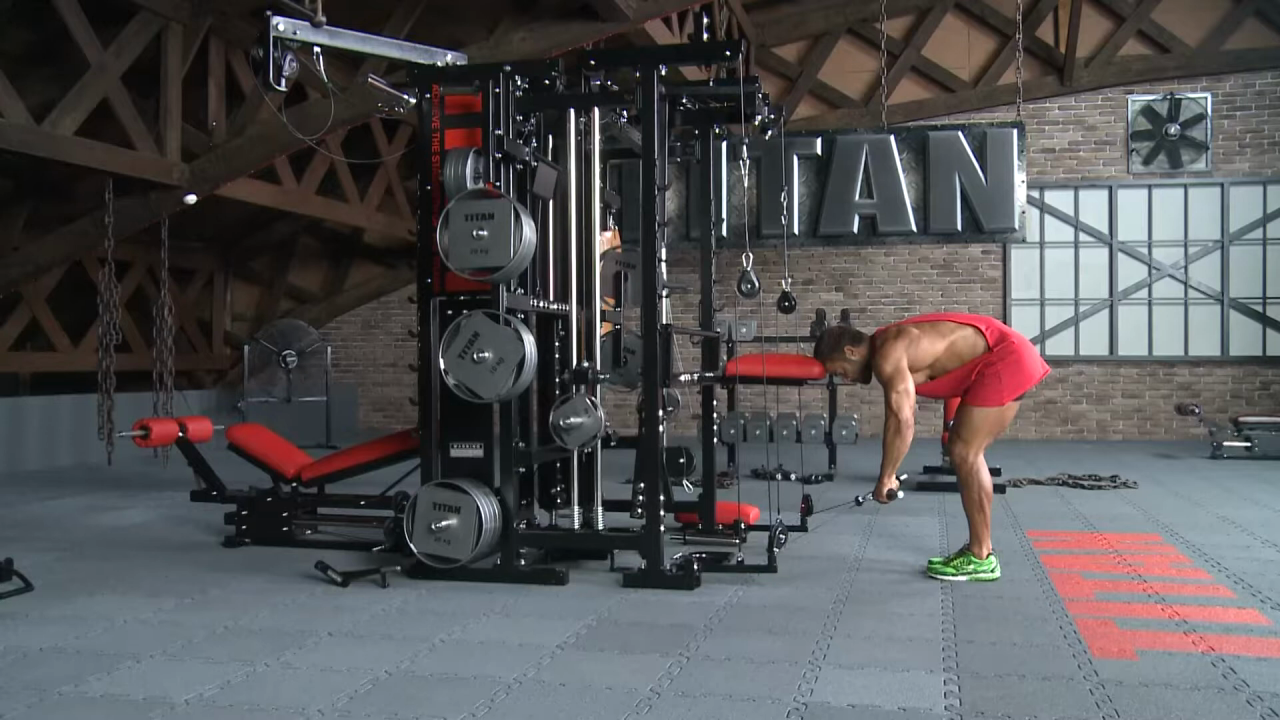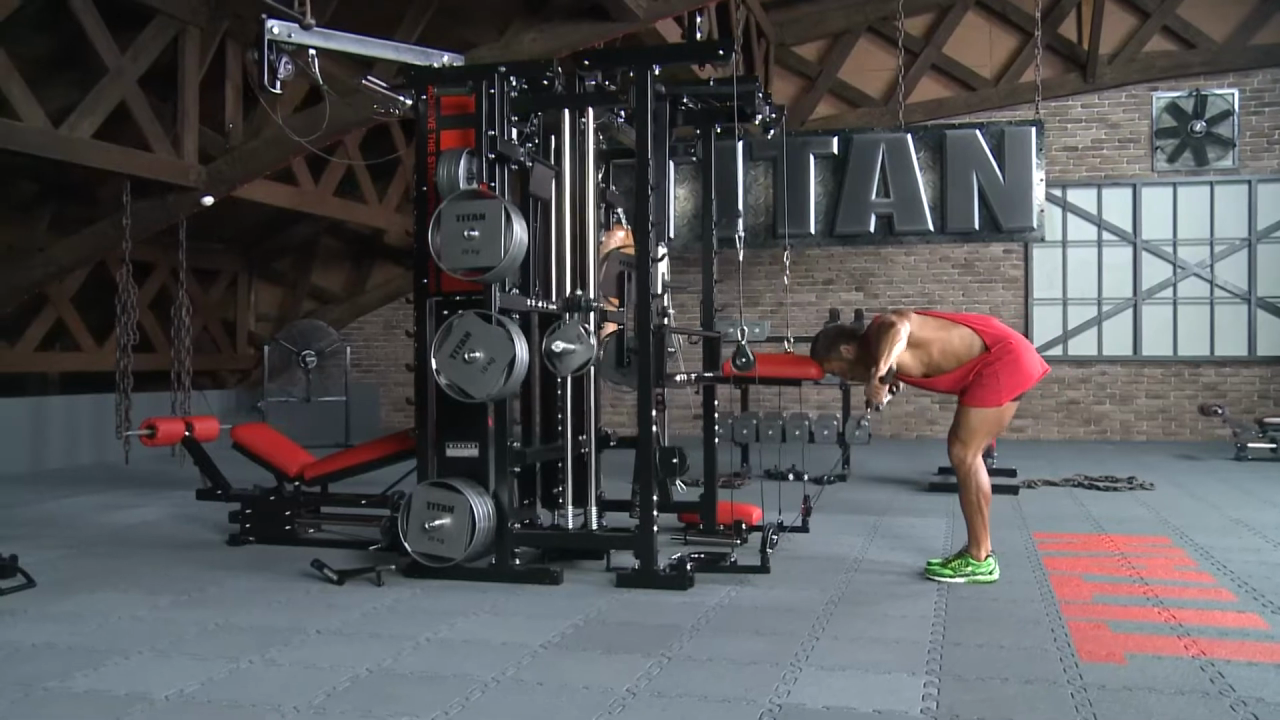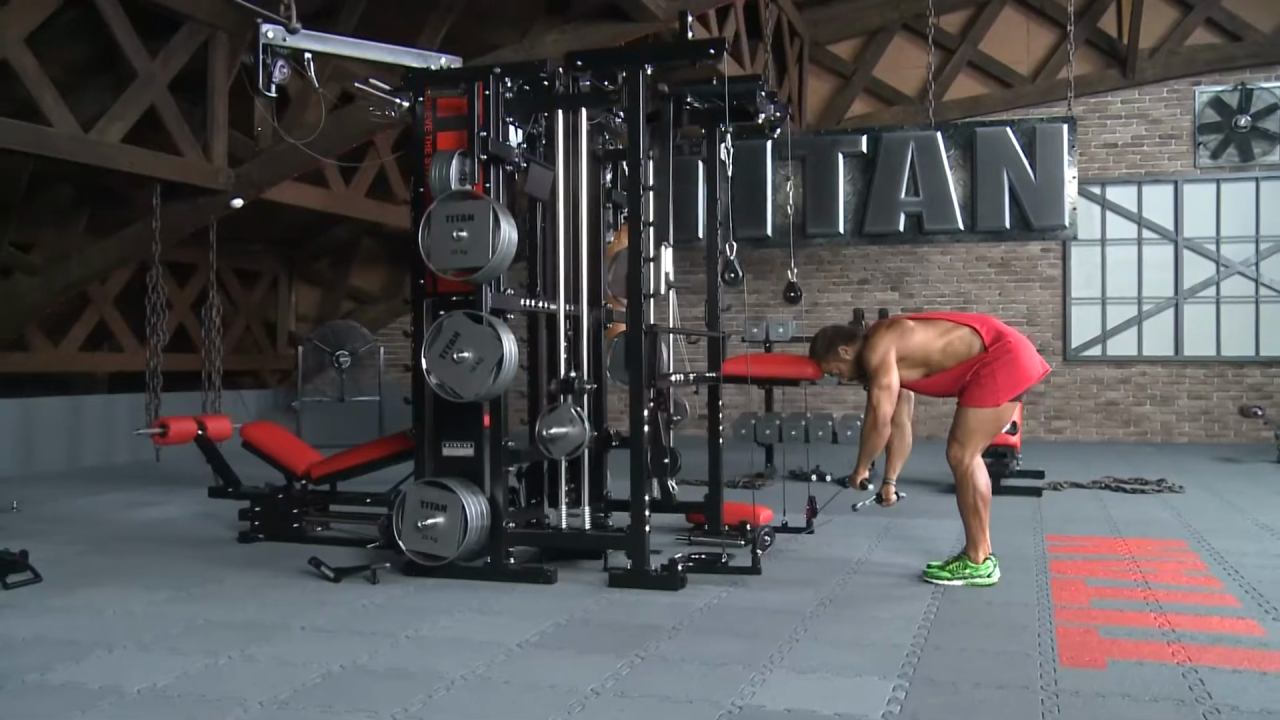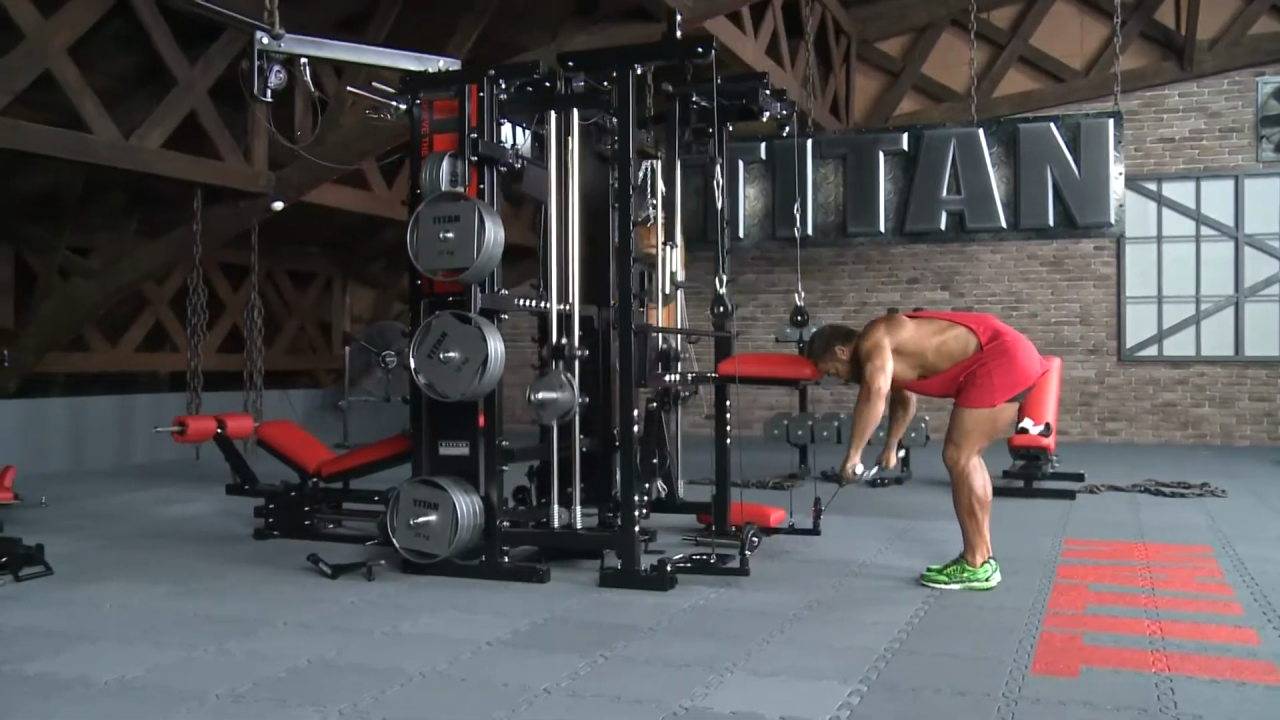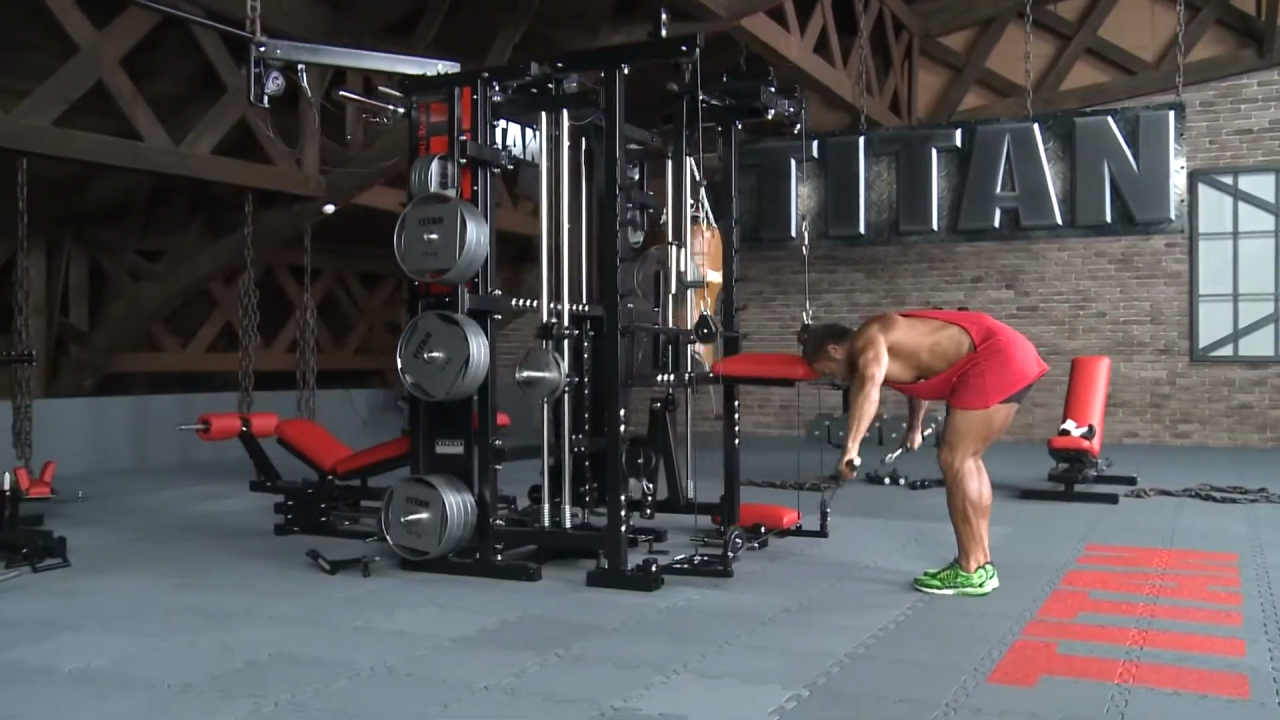
dt=1s
person 1, frame 1
left shoulder: (886, 355)
right shoulder: (889, 346)
left elbow: (902, 421)
right elbow: (902, 413)
left wrist: (886, 478)
right wrist: (891, 473)
left hip: (1005, 360)
right hip: (1004, 357)
left knee: (965, 455)
right knee: (965, 453)
left ankle: (981, 559)
right ankle: (980, 550)
person 1, frame 2
left shoulder: (878, 333)
right shoulder: (880, 338)
left elbow: (896, 331)
left wrist: (879, 375)
left hip: (1003, 360)
right hip: (1003, 357)
left knee: (964, 455)
right knee: (965, 453)
left ankle: (980, 561)
right ankle: (979, 552)
person 1, frame 3
left shoulder: (877, 348)
right shoulder: (891, 360)
left elbow: (879, 417)
right elbow: (899, 424)
left wrist: (861, 469)
right wrist: (889, 481)
left hip: (1002, 360)
right hip: (1006, 356)
left knee: (962, 456)
right knee: (967, 455)
left ankle: (978, 564)
right ankle: (980, 554)
person 1, frame 4
left shoulder: (871, 342)
right shoulder: (886, 349)
left elbow: (875, 387)
right elbow: (902, 393)
left wrist: (854, 454)
right wrist: (891, 446)
left hip: (1000, 360)
right hip: (1008, 354)
left knee: (959, 458)
right knee: (967, 457)
left ankle: (977, 567)
right ankle: (982, 559)
person 1, frame 5
left shoulder: (866, 340)
right shoulder: (886, 344)
left elbow: (870, 383)
right elbow: (916, 383)
left wrist: (850, 449)
right wrist: (914, 430)
left hip: (995, 359)
right hip: (1009, 351)
left knee: (954, 460)
right knee: (966, 459)
left ankle: (971, 572)
right ankle: (981, 564)
